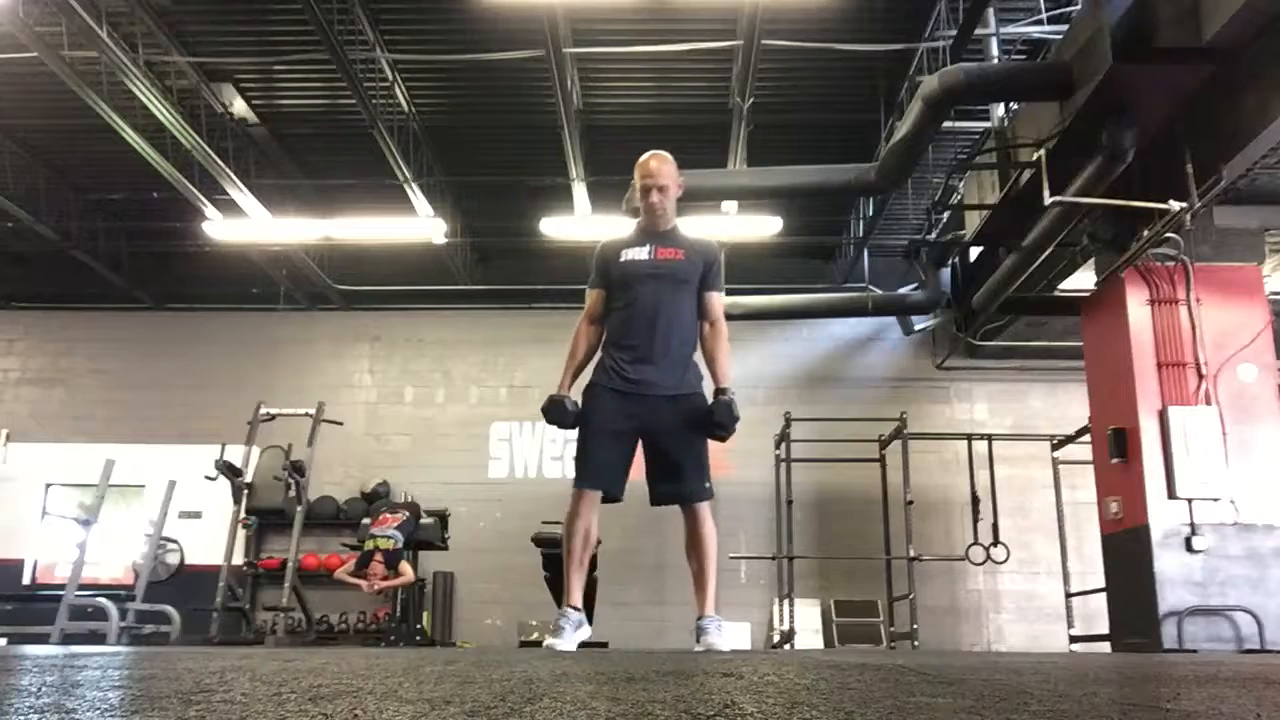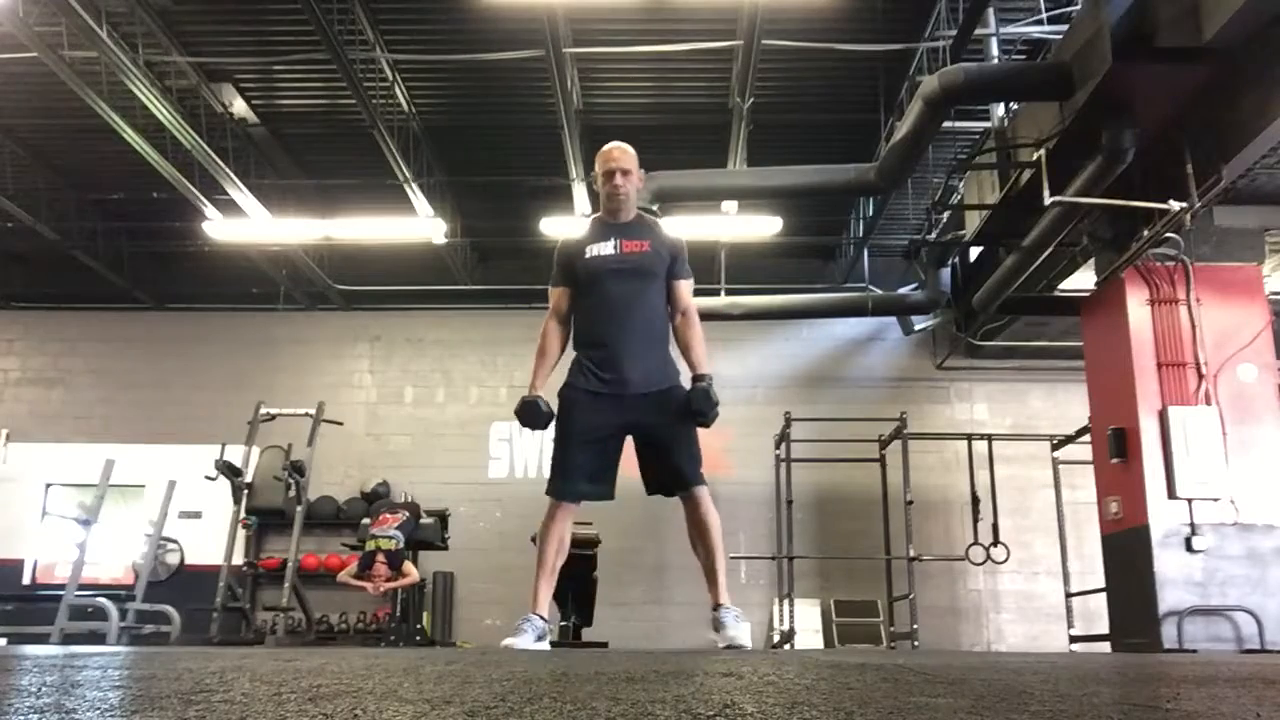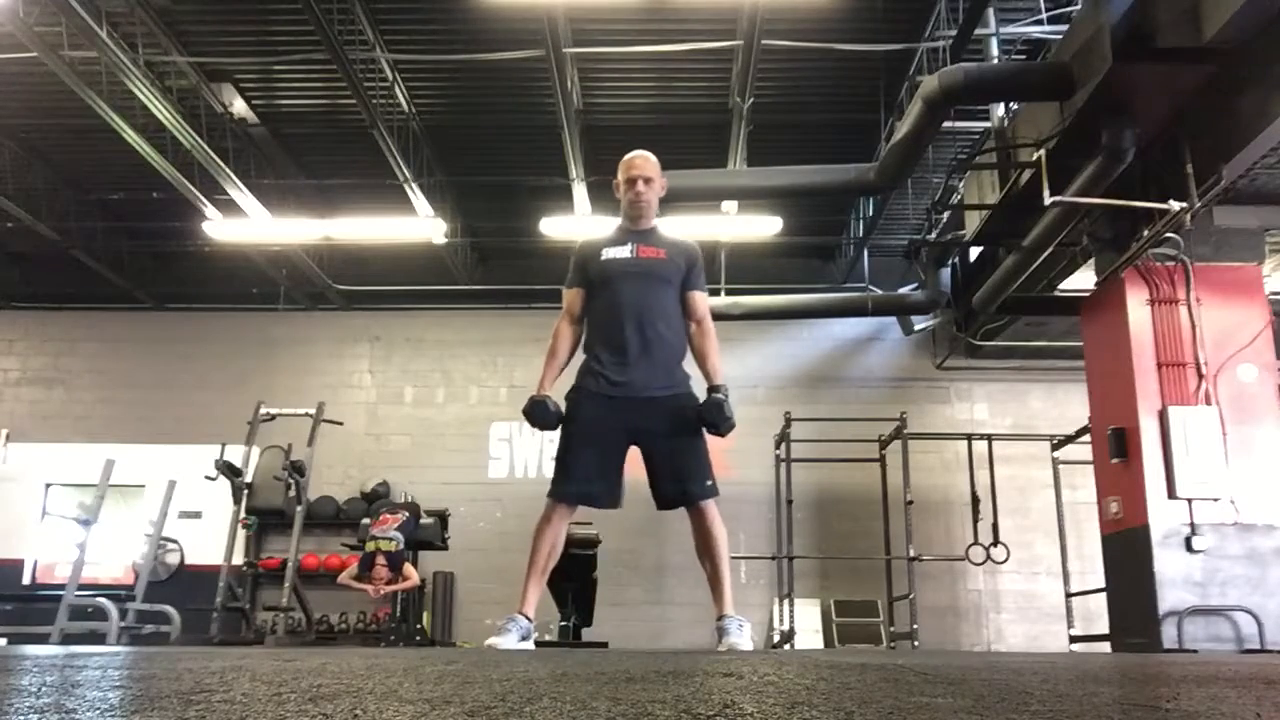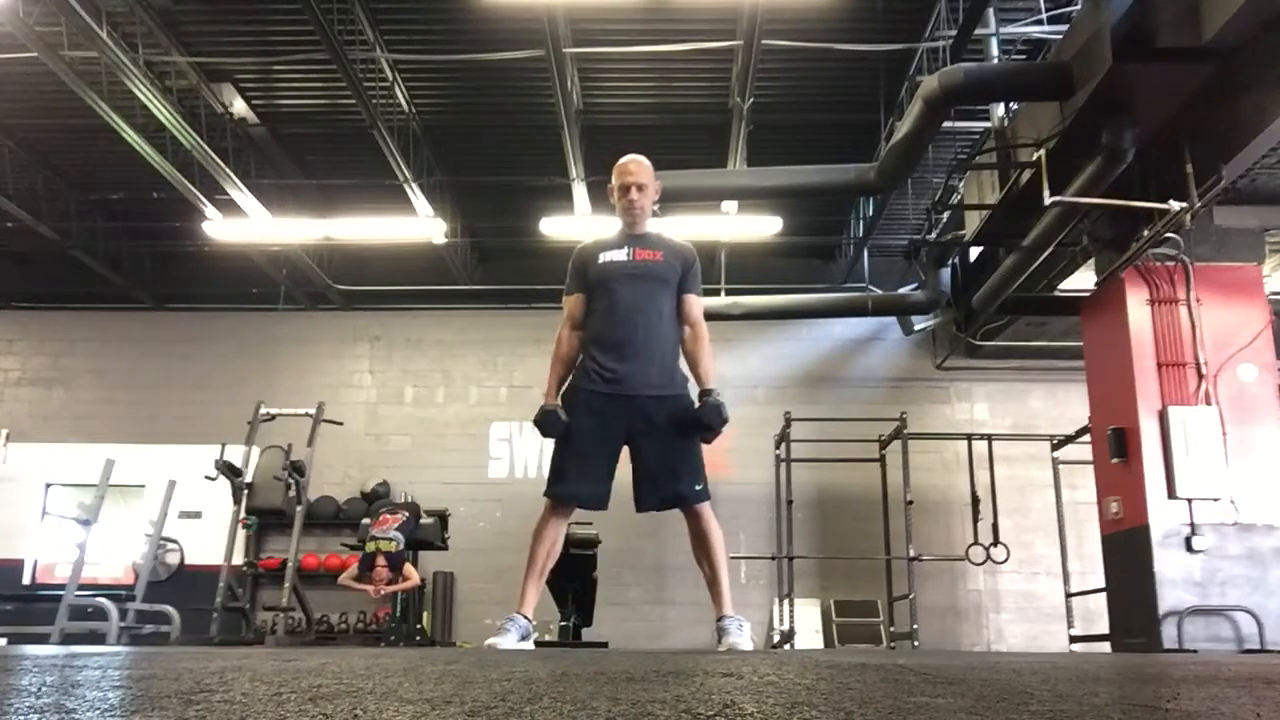
dt=0.5s
person 1, frame 1
left shoulder: (702, 252)
right shoulder: (610, 251)
left elbow: (712, 325)
right elbow: (591, 322)
left wrist: (723, 389)
right wrist: (564, 385)
left hip: (677, 394)
right hip: (612, 388)
left knee: (696, 502)
right knee: (586, 492)
left ankle: (706, 621)
right ankle: (572, 614)
person 1, frame 2
left shoulder: (667, 243)
right shoulder: (573, 249)
left elbow: (684, 313)
right elbow: (557, 320)
left wrist: (703, 377)
right wrist: (536, 386)
left hip: (658, 388)
right hip: (590, 392)
left knee: (695, 490)
right knee: (564, 499)
left ankle: (723, 610)
right ankle: (538, 619)
person 1, frame 3
left shoulder: (684, 252)
right shoulder: (590, 251)
left elbow: (700, 323)
right elbow: (570, 322)
left wrist: (717, 387)
right wrist: (543, 387)
left hip: (667, 394)
right hip: (599, 394)
left knee: (702, 501)
right knee: (562, 502)
left ankle: (728, 619)
right ankle: (522, 621)
person 1, frame 4
left shoulder: (680, 255)
right shoulder: (588, 255)
left elbow: (693, 327)
right elbow: (571, 329)
left wrist: (708, 391)
right wrist: (551, 395)
left hip: (664, 396)
right hip: (594, 396)
left knee: (696, 503)
right knee: (560, 502)
left ankle: (728, 619)
right ankle: (521, 620)
